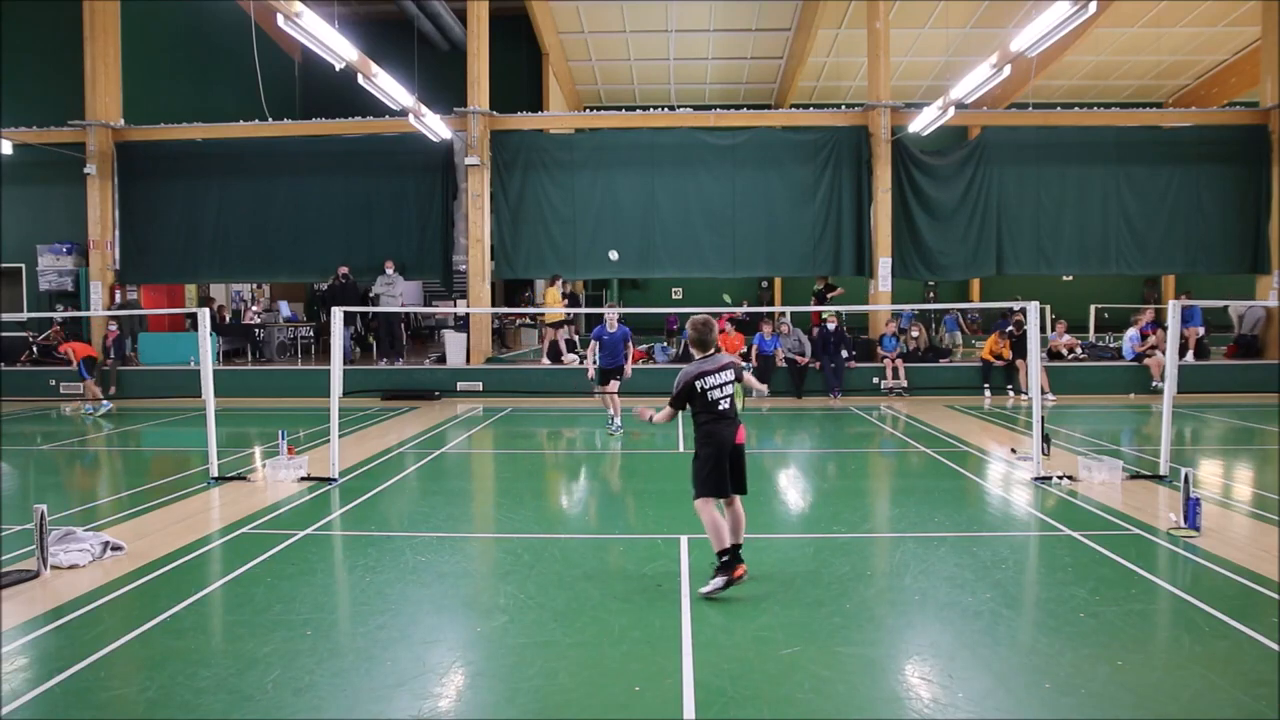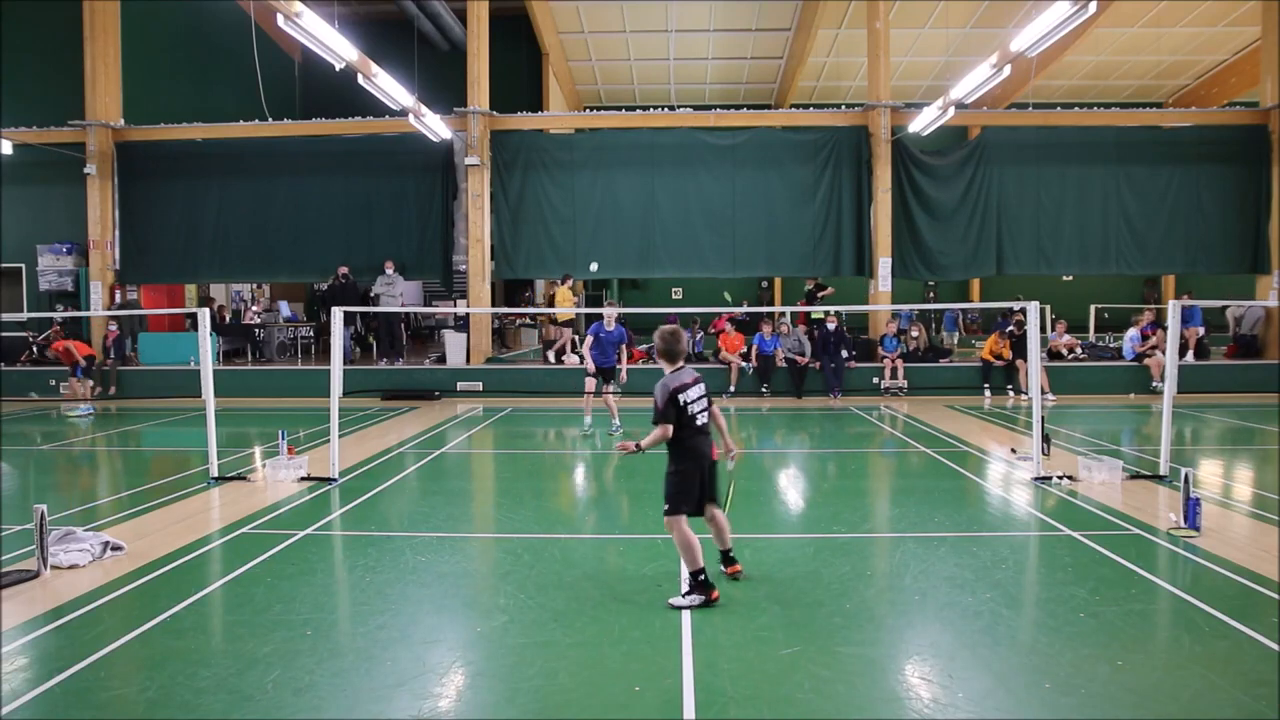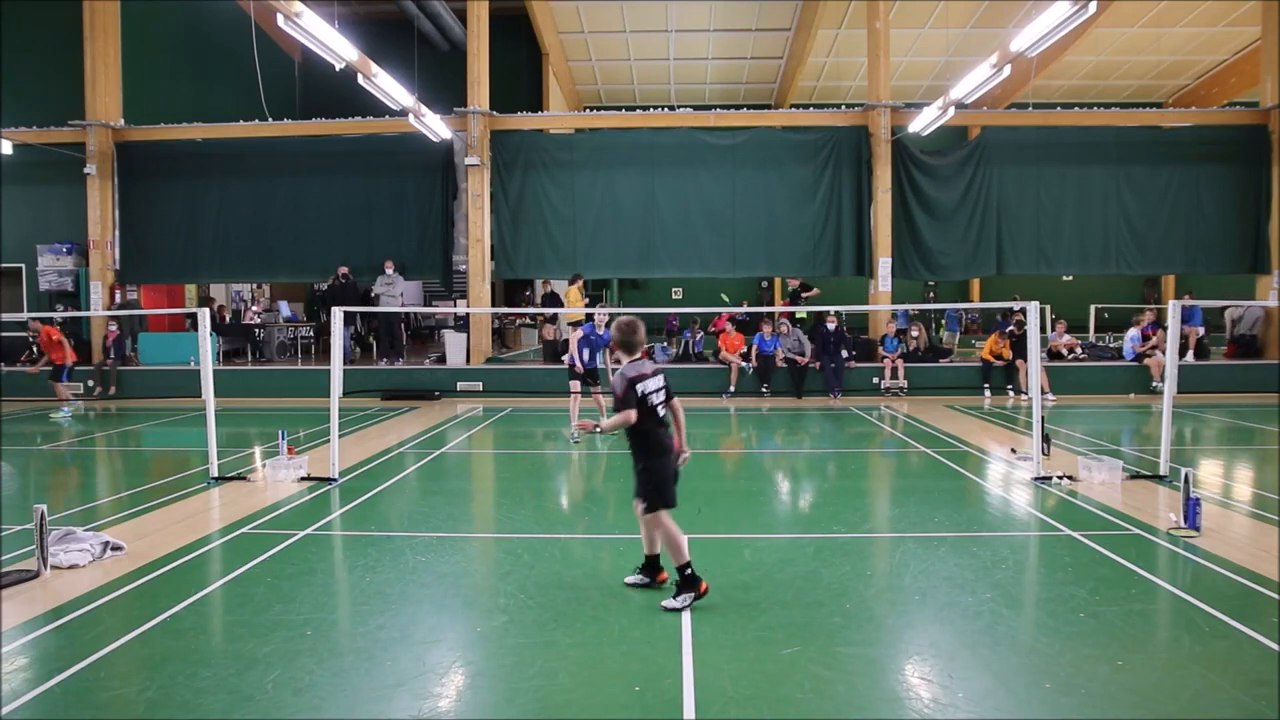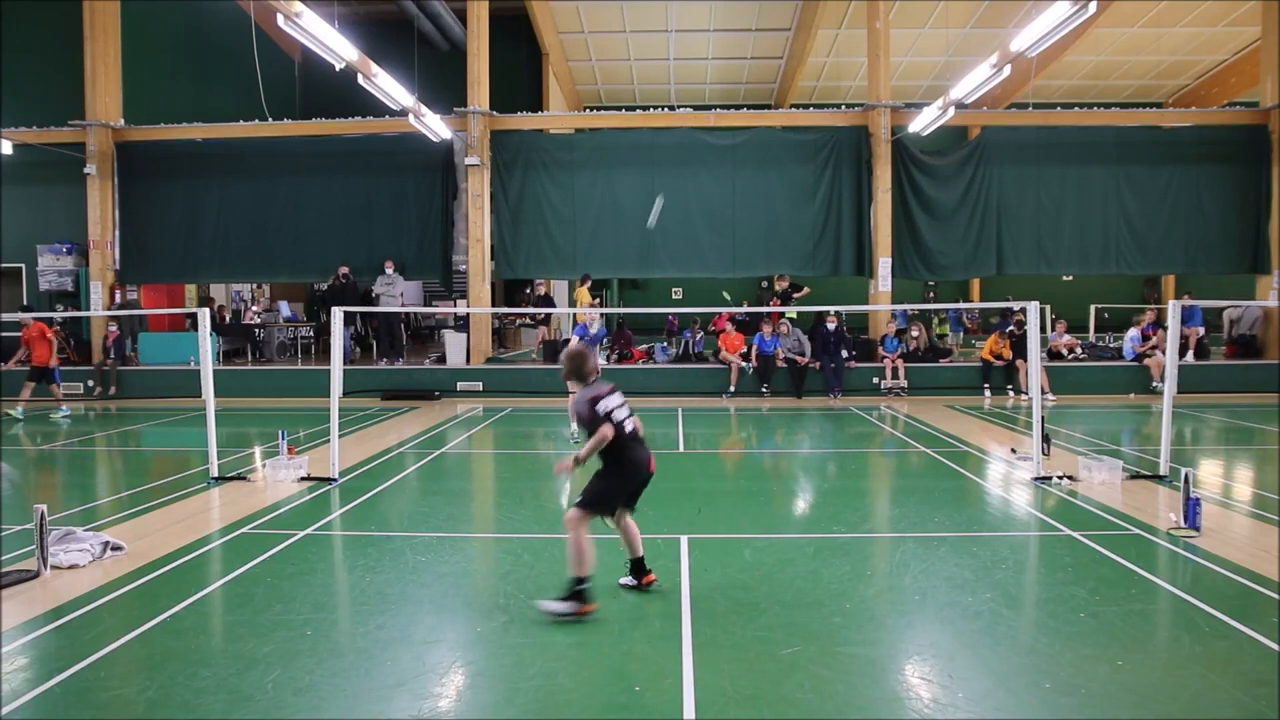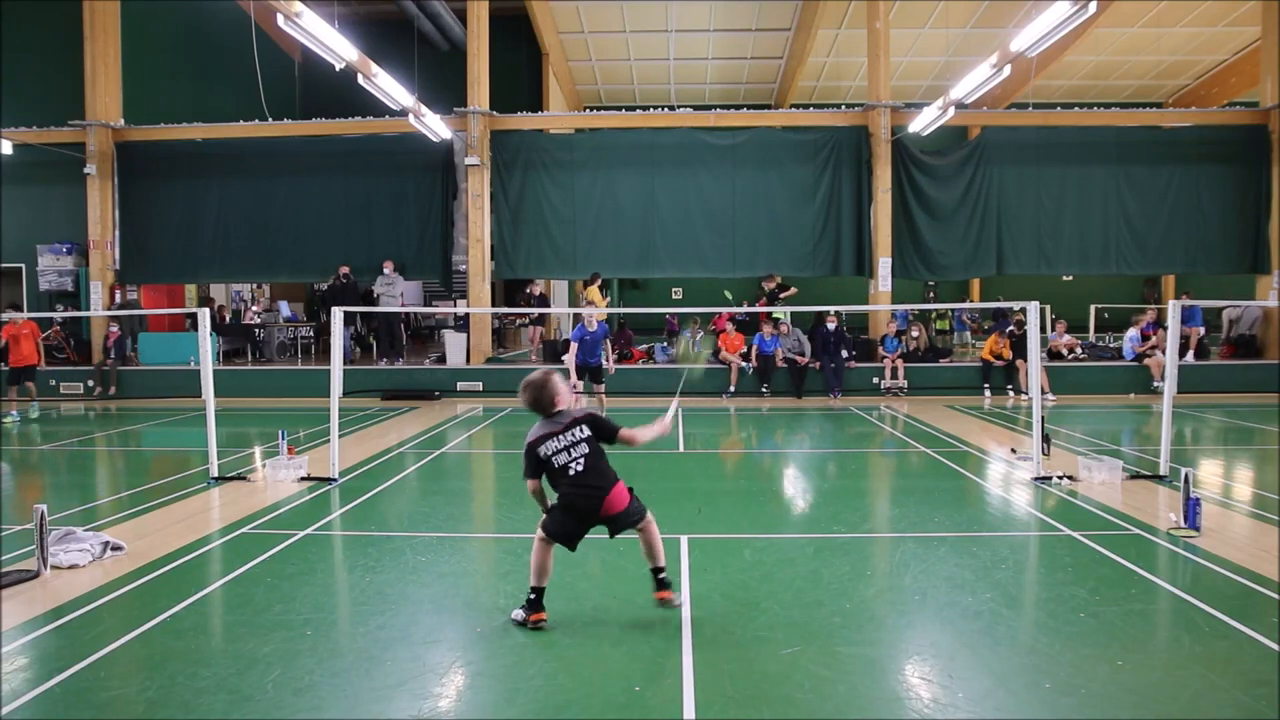
dt=0.3s
person 1, frame 1
left shoulder: (688, 375)
right shoulder: (728, 363)
left elbow: (671, 413)
right elbow: (744, 377)
left wrist: (652, 417)
right wrist: (759, 387)
left hip: (710, 441)
right hip: (734, 436)
left knee: (705, 504)
right knee: (731, 499)
left ankle: (726, 566)
right ankle: (735, 558)
person 1, frame 2
left shoulder: (665, 387)
right shoulder: (696, 377)
left elbow: (665, 432)
right elbow: (714, 412)
left wrist: (638, 446)
right wrist: (728, 443)
left hip: (684, 458)
right hip: (706, 451)
left knee: (674, 521)
right knee: (710, 510)
left ankle: (702, 586)
right ankle: (729, 561)
person 1, frame 3
left shoulder: (622, 378)
right shoulder: (654, 370)
left elbow: (629, 417)
right elbow: (676, 407)
left wrist: (598, 427)
right wrist: (682, 444)
left hip: (650, 453)
right hip: (666, 446)
left knee: (655, 516)
right knee: (649, 509)
left ankle: (691, 581)
right ankle: (651, 568)
person 1, frame 4
left shoulder: (583, 401)
right shoulder: (611, 390)
left elbow: (605, 434)
right elbow: (636, 425)
left wrist: (577, 460)
left hip: (621, 465)
right hip: (643, 461)
left knee: (575, 519)
right knee: (619, 514)
left ankle: (578, 596)
right ankle: (640, 572)
person 1, frame 5
left shoulder: (534, 439)
right shoulder: (585, 418)
left elbow: (533, 486)
right elbow: (632, 438)
left wrist: (547, 510)
right wrist: (662, 425)
left hip: (572, 504)
right hip: (611, 497)
left knee: (543, 540)
right knee: (646, 523)
left ankle: (534, 608)
right ankle: (663, 586)
